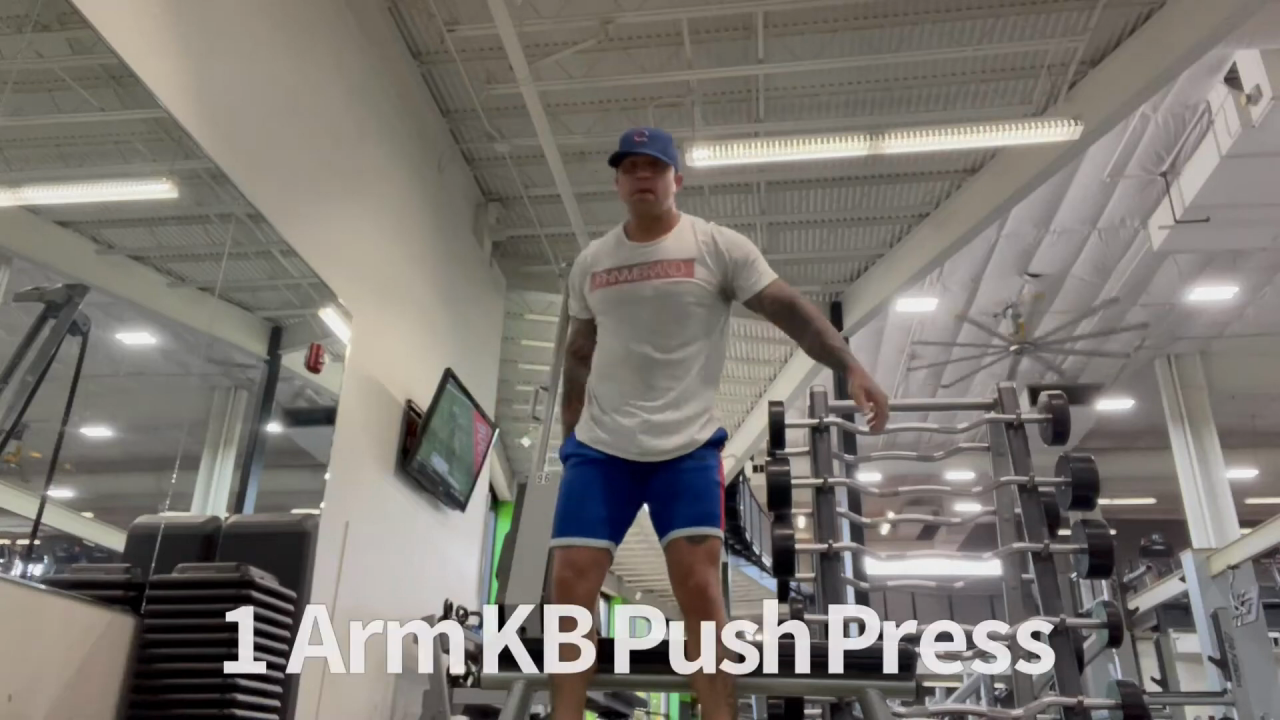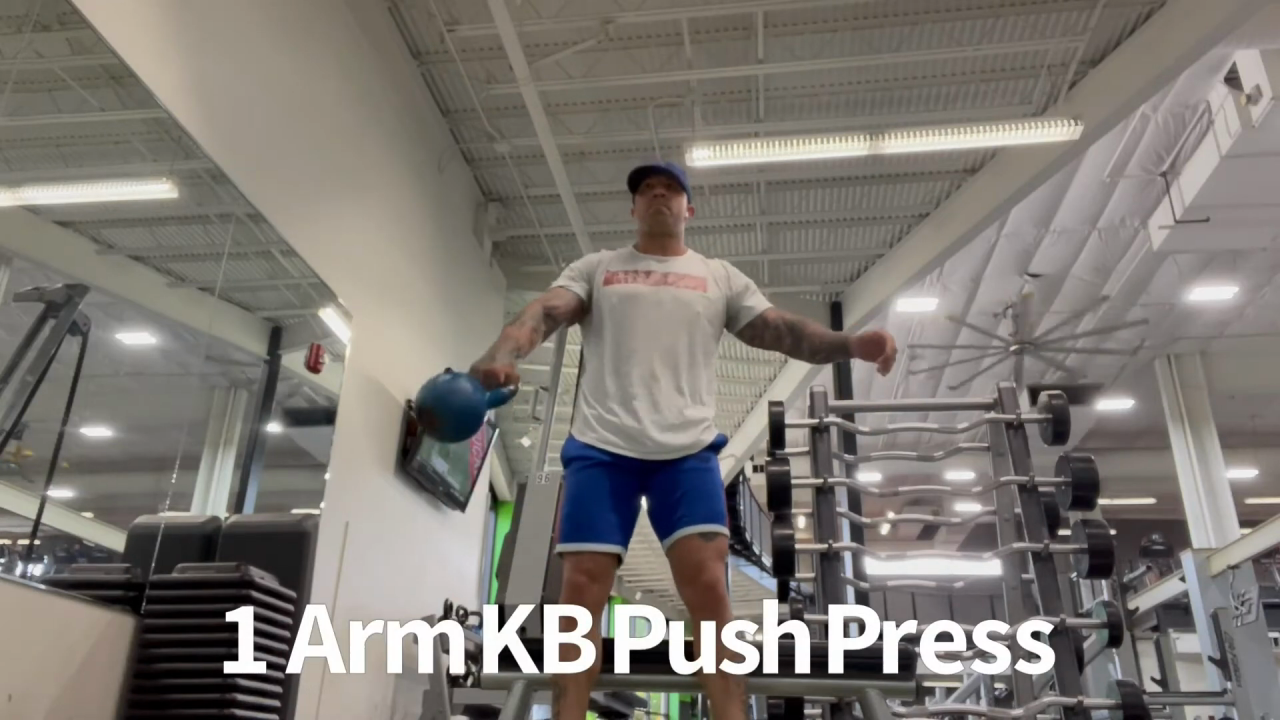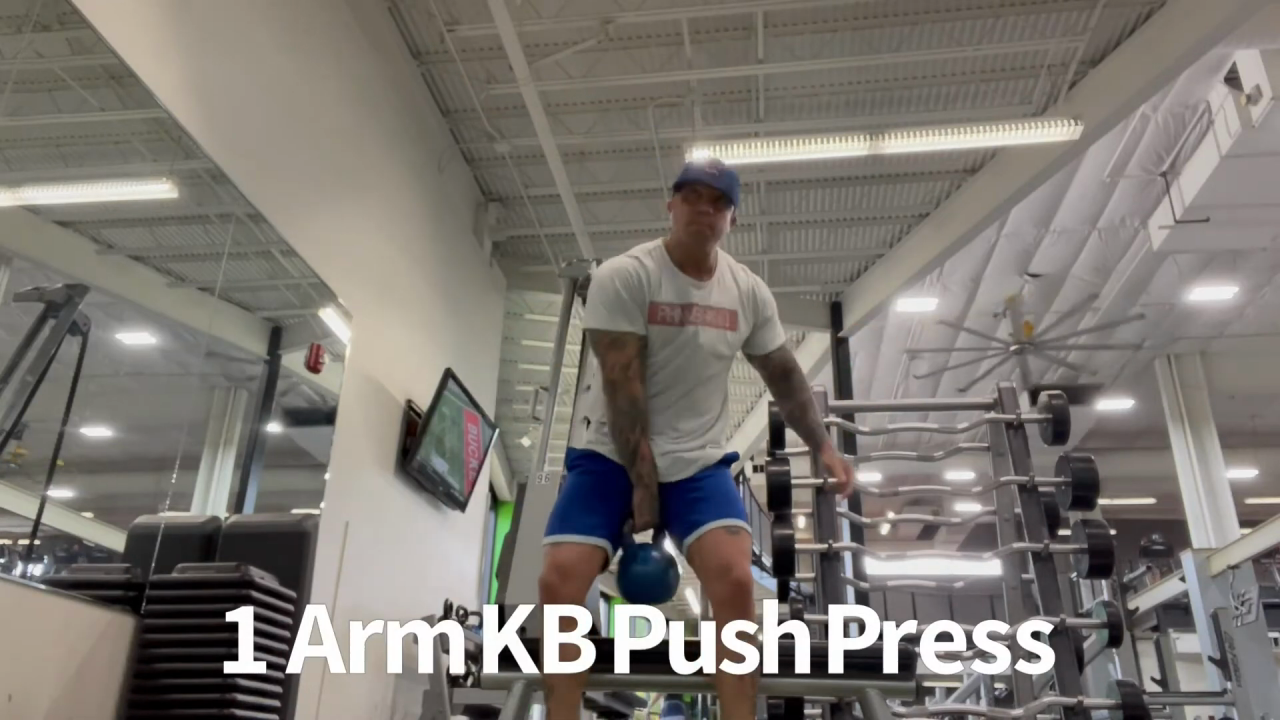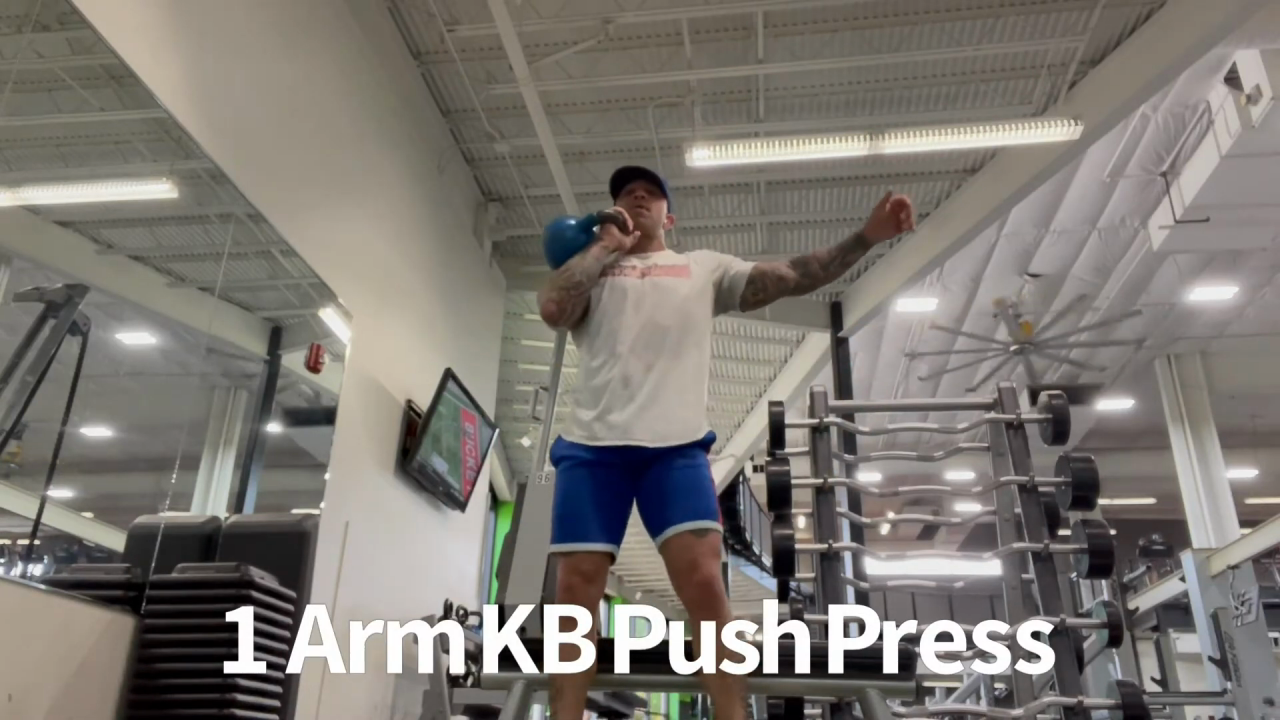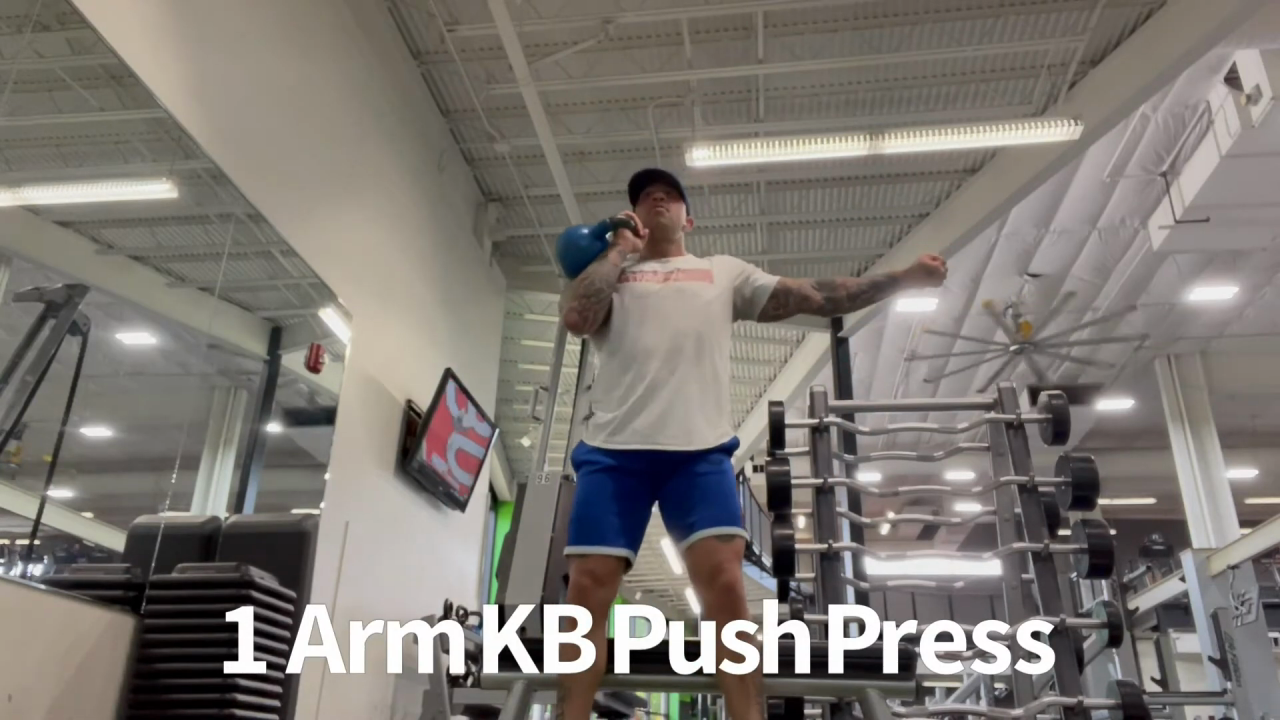
dt=1s
person 1, frame 1
left shoulder: (720, 247)
right shoulder: (591, 262)
left elbow: (790, 310)
left wrist: (854, 368)
right wrist: (568, 442)
left hip: (687, 447)
right hip: (598, 448)
left knee: (699, 589)
right knee: (570, 587)
person 1, frame 2
left shoulder: (721, 278)
right shoulder: (595, 269)
left elbow: (783, 332)
right elbow: (544, 313)
left wrist: (852, 343)
right wrist: (502, 352)
left hip: (687, 450)
right hip: (601, 446)
left knee: (707, 587)
right knee: (581, 589)
person 1, frame 3
left shoulder: (749, 292)
right shoulder: (621, 276)
left elbow: (783, 374)
right elbow: (623, 388)
left wrist: (823, 446)
right wrist: (641, 486)
left hip: (699, 463)
right hip: (610, 457)
left knee: (735, 581)
right knee: (559, 584)
person 1, frame 4
left shoulder: (704, 267)
right shoulder: (590, 268)
left elbow: (792, 277)
right elbow: (552, 309)
left wrist: (867, 236)
right wrist: (604, 245)
left hip: (676, 444)
right hip: (591, 444)
left knee: (705, 586)
right knee: (576, 590)
person 1, frame 5
left shoulder: (723, 272)
right shoulder: (609, 273)
left elbow: (816, 296)
right elbow: (574, 317)
left wrist: (905, 277)
right wrist: (620, 249)
left hip: (700, 449)
right hip: (613, 449)
left knee: (725, 587)
right knee: (587, 592)
